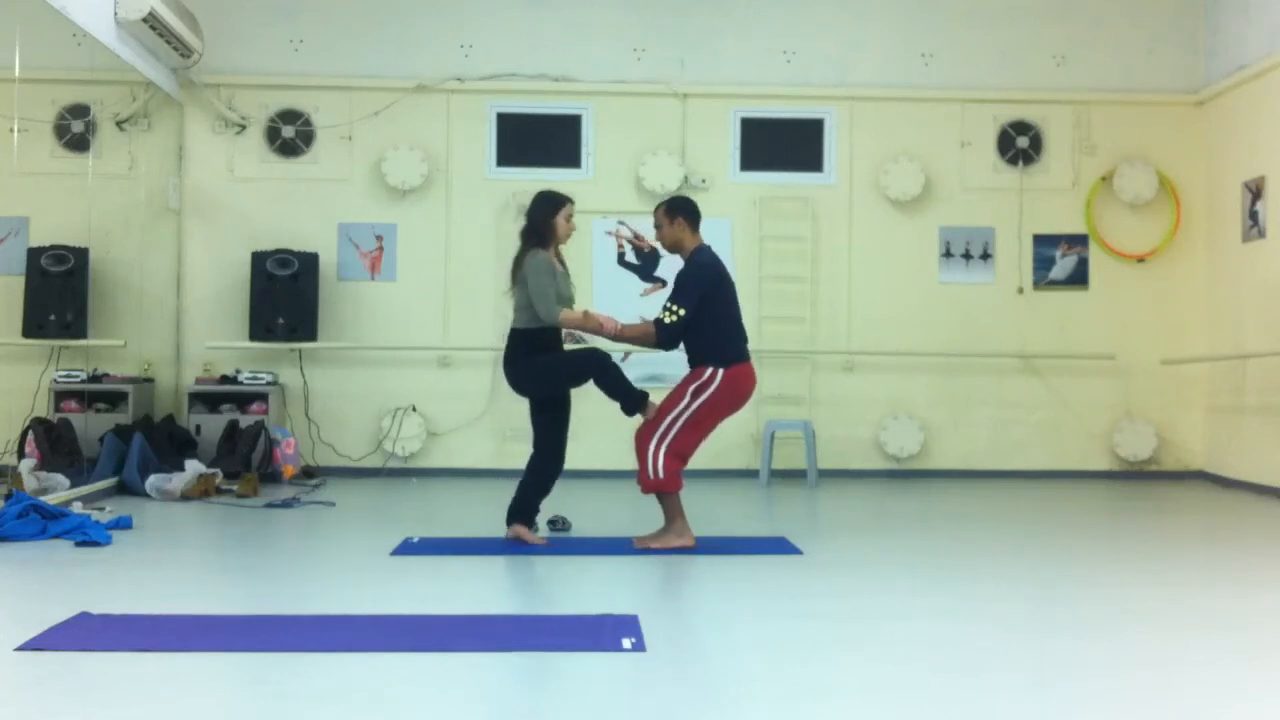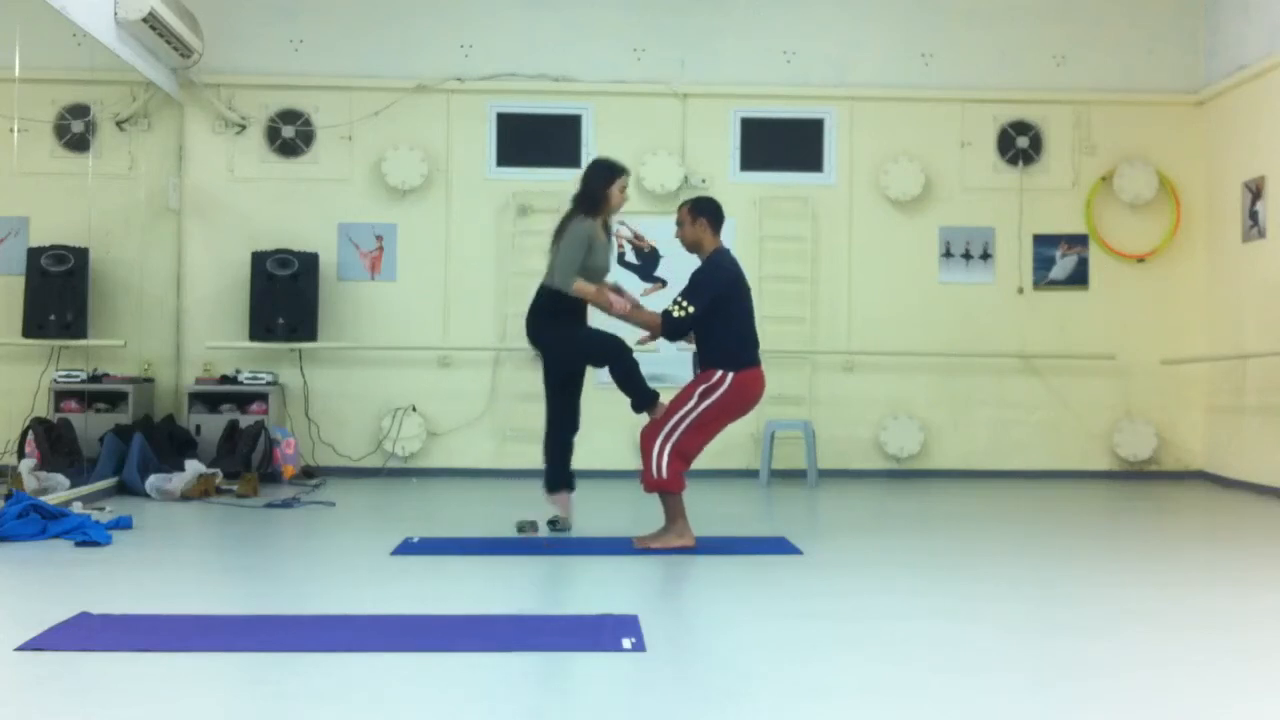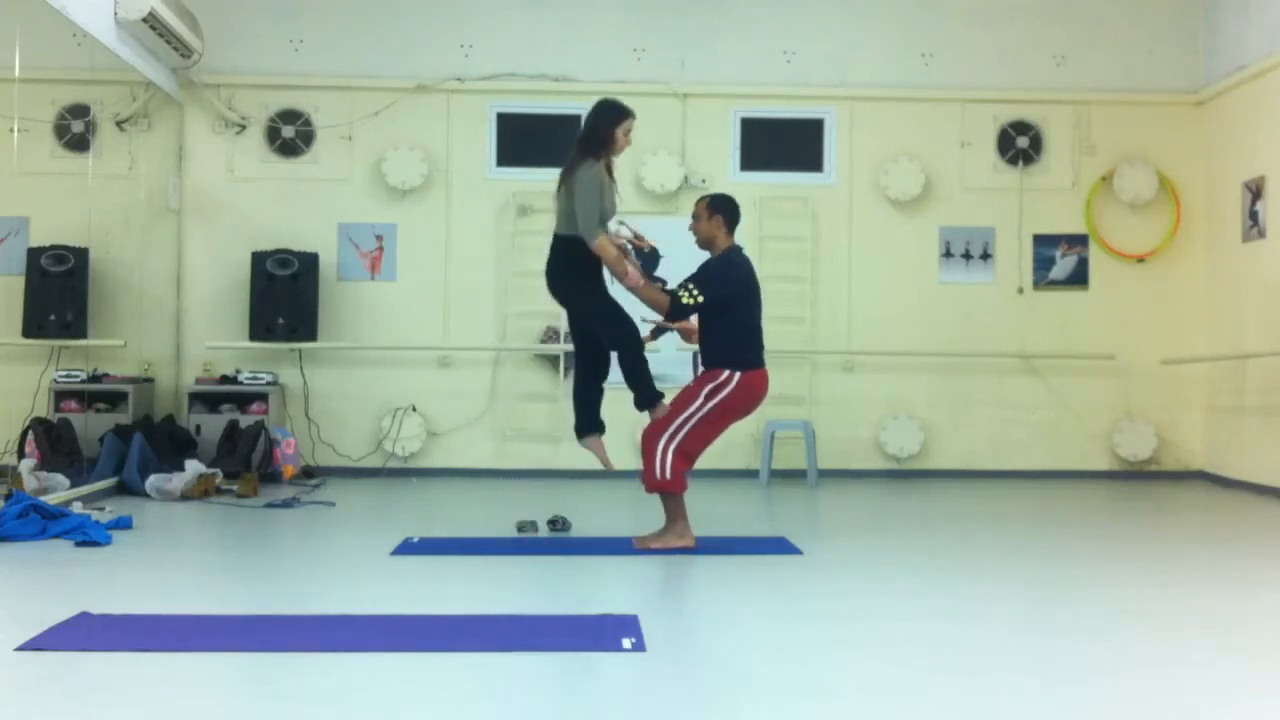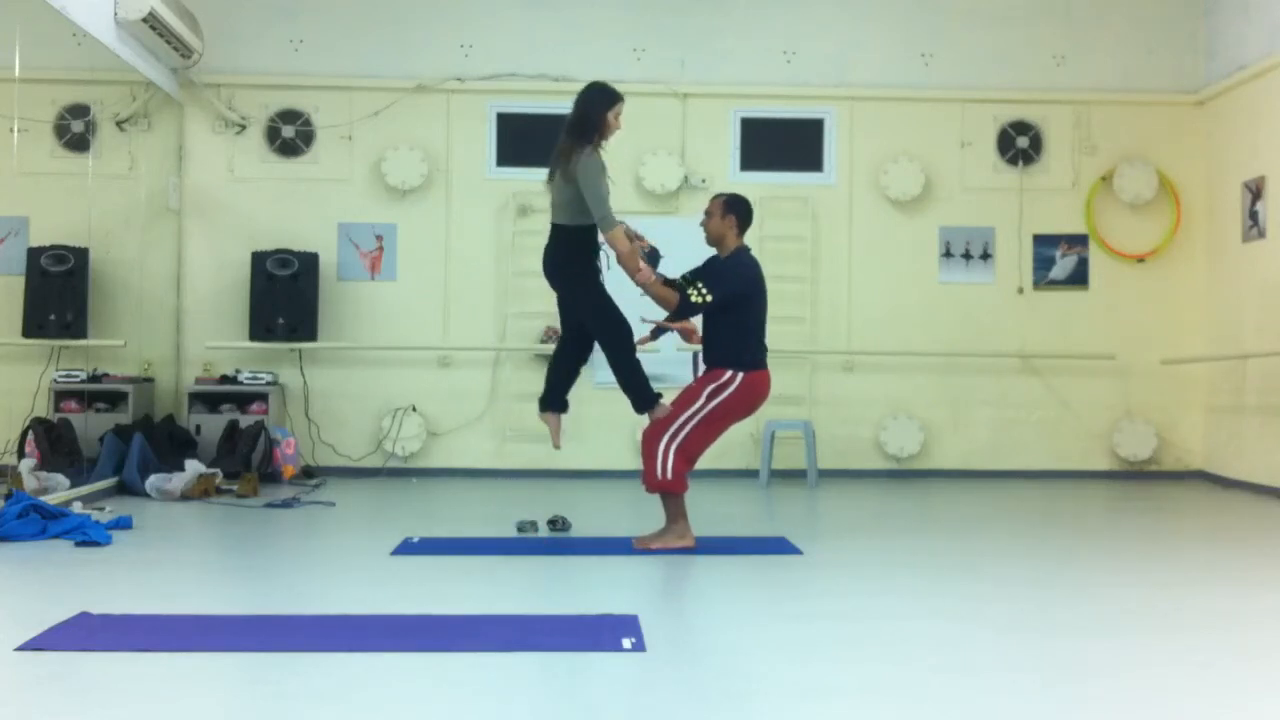
dt=0.4s
person 1, frame 1
left shoulder: (554, 260)
right shoulder: (537, 259)
left elbow: (558, 316)
right elbow: (548, 312)
left wrist: (596, 323)
right wrist: (594, 320)
left hip: (545, 358)
right hip: (526, 360)
left knee: (550, 450)
right knee: (595, 361)
left ankle: (519, 520)
right ankle: (643, 406)
person 1, frame 2
left shoulder: (601, 227)
right shoulder: (582, 226)
right elbow: (565, 279)
left wrist: (616, 292)
right wrist: (605, 298)
left hip: (567, 321)
right hip: (548, 321)
left knee: (565, 412)
right knee: (615, 350)
left ankle: (559, 487)
right ankle: (651, 407)
person 1, frame 3
left shoulder: (600, 170)
right shoulder: (587, 171)
right elbow: (588, 230)
left wrist: (620, 249)
right wrist: (620, 267)
left hip: (582, 268)
right hip: (569, 269)
left knee: (593, 353)
right knee: (624, 333)
left ankle: (590, 431)
right ankle: (653, 407)
person 1, frame 4
left shoulder: (575, 154)
right shoulder: (585, 159)
right elbow: (602, 217)
left wrist: (625, 241)
right wrist: (632, 261)
left hip: (569, 255)
right hip: (572, 258)
left knee: (578, 336)
right knee: (616, 333)
left ankle: (551, 407)
right ankle: (651, 406)
person 2, frame 1
left shoulder: (697, 269)
right shoulder: (704, 264)
left elbow: (666, 334)
right elbow: (676, 331)
left wrist: (613, 330)
right wrist: (621, 329)
left hip: (721, 376)
right hip: (723, 373)
left knee: (655, 441)
right knee: (656, 440)
left ankle: (678, 530)
right ankle: (674, 527)
person 2, frame 2
left shoulder: (714, 271)
right shoulder: (719, 266)
left elbow: (673, 326)
right elbow: (687, 324)
left wrist: (622, 310)
right wrist: (634, 309)
left hip: (731, 380)
right hip: (731, 377)
left knee: (660, 440)
right knee: (663, 440)
left ankle: (679, 530)
right ankle: (675, 527)
person 2, frame 3
left shoulder: (728, 267)
right shoulder: (721, 265)
left elbow: (675, 308)
right elbow: (678, 300)
left wrist: (630, 281)
left hip: (735, 379)
right hip: (730, 375)
left knee: (662, 440)
right knee: (664, 438)
left ankle: (679, 531)
right ankle: (675, 528)
person 2, frame 4
left shoulder: (739, 268)
right shoulder: (721, 264)
left elbow: (684, 305)
right elbow: (676, 288)
left wrist: (641, 277)
left hip: (738, 379)
right hip: (730, 375)
left knee: (663, 439)
right knee: (665, 438)
left ankle: (680, 530)
right ankle: (675, 527)
